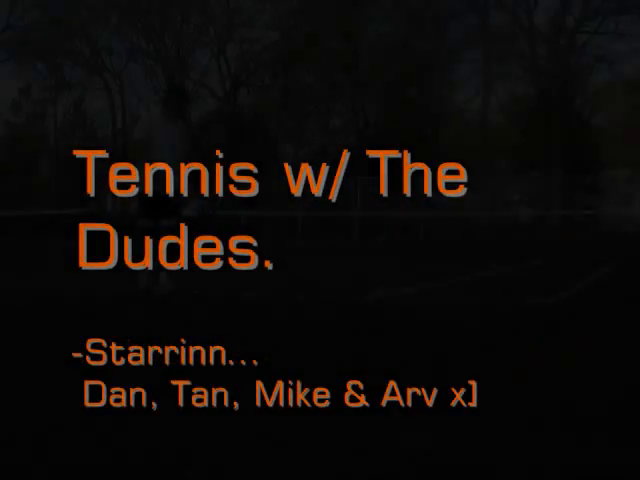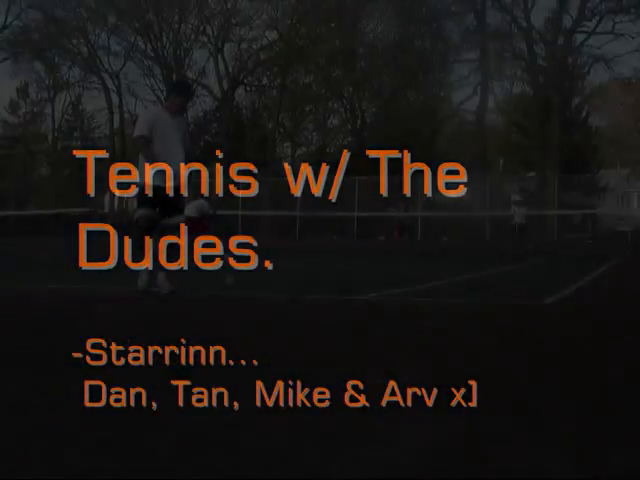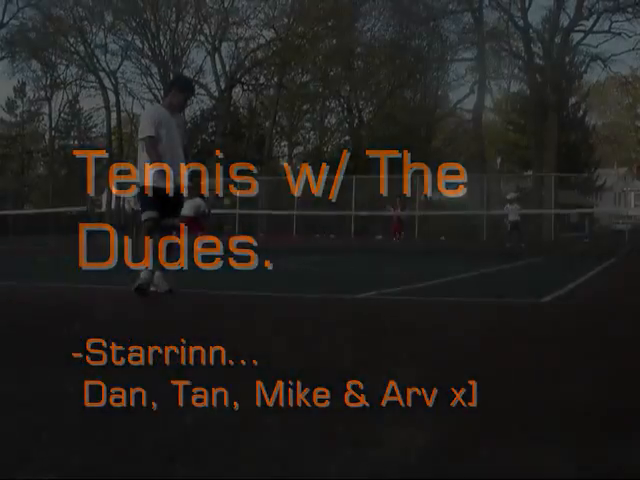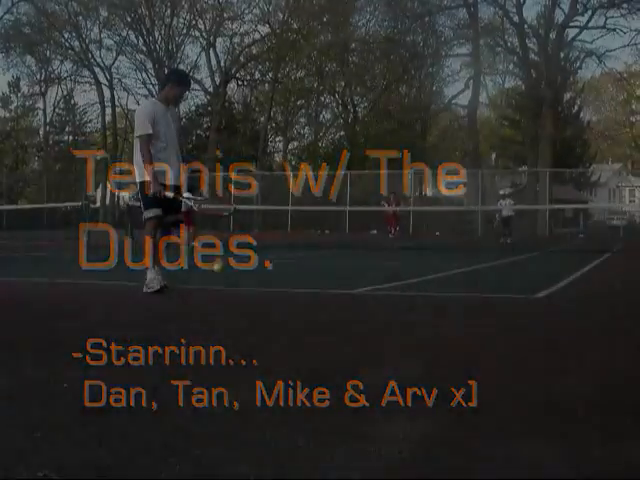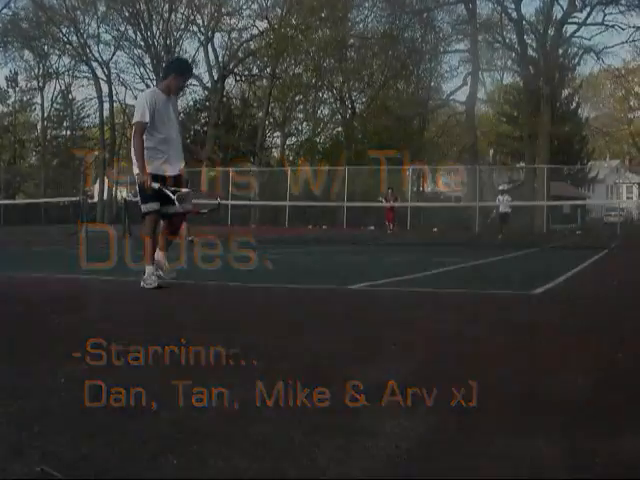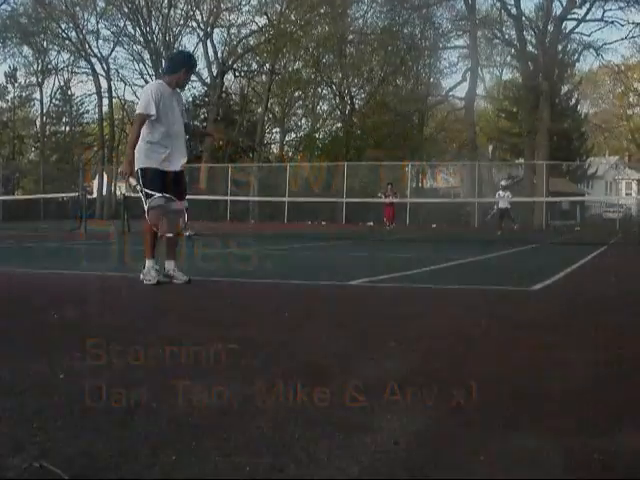
dt=0.2s
person 1, frame 1
left shoulder: (181, 126)
right shoulder: (151, 123)
right elbow: (146, 155)
right wrist: (158, 179)
left hip: (173, 187)
right hip: (151, 186)
left knee: (169, 230)
right knee: (148, 229)
left ankle: (163, 275)
right ankle: (150, 269)
person 1, frame 2
left shoulder: (182, 122)
right shoulder: (150, 116)
right elbow: (142, 146)
right wrist: (161, 167)
left hip: (174, 183)
right hip: (151, 180)
left knee: (169, 229)
right knee: (144, 223)
left ankle: (161, 275)
right ankle: (146, 269)
person 1, frame 3
left shoulder: (178, 119)
right shoulder: (151, 113)
right elbow: (150, 148)
left wrist: (182, 180)
right wrist: (166, 177)
left hip: (173, 184)
right hip: (152, 181)
right knee: (150, 223)
left ankle: (157, 273)
right ankle: (146, 273)
person 1, frame 4
left shoulder: (173, 112)
right shoulder: (147, 109)
right elbow: (144, 148)
left wrist: (180, 178)
right wrist: (153, 180)
left hip: (171, 179)
right hip: (150, 178)
right knee: (153, 221)
left ankle: (156, 268)
right ankle: (151, 276)
person 1, frame 5
left shoulder: (172, 102)
right shoulder: (148, 98)
right elbow: (138, 136)
left wrist: (180, 172)
right wrist: (142, 170)
left hip: (172, 170)
right hip: (150, 169)
left knee: (177, 215)
right knee: (153, 215)
left ankle: (160, 255)
right ankle: (149, 271)
person 1, frame 6
left shoulder: (176, 96)
right shoulder: (154, 90)
right elbow: (137, 125)
left wrist: (206, 134)
right wrist: (128, 160)
left hip: (173, 165)
right hip: (151, 162)
left ankle: (170, 266)
right ankle: (149, 265)
